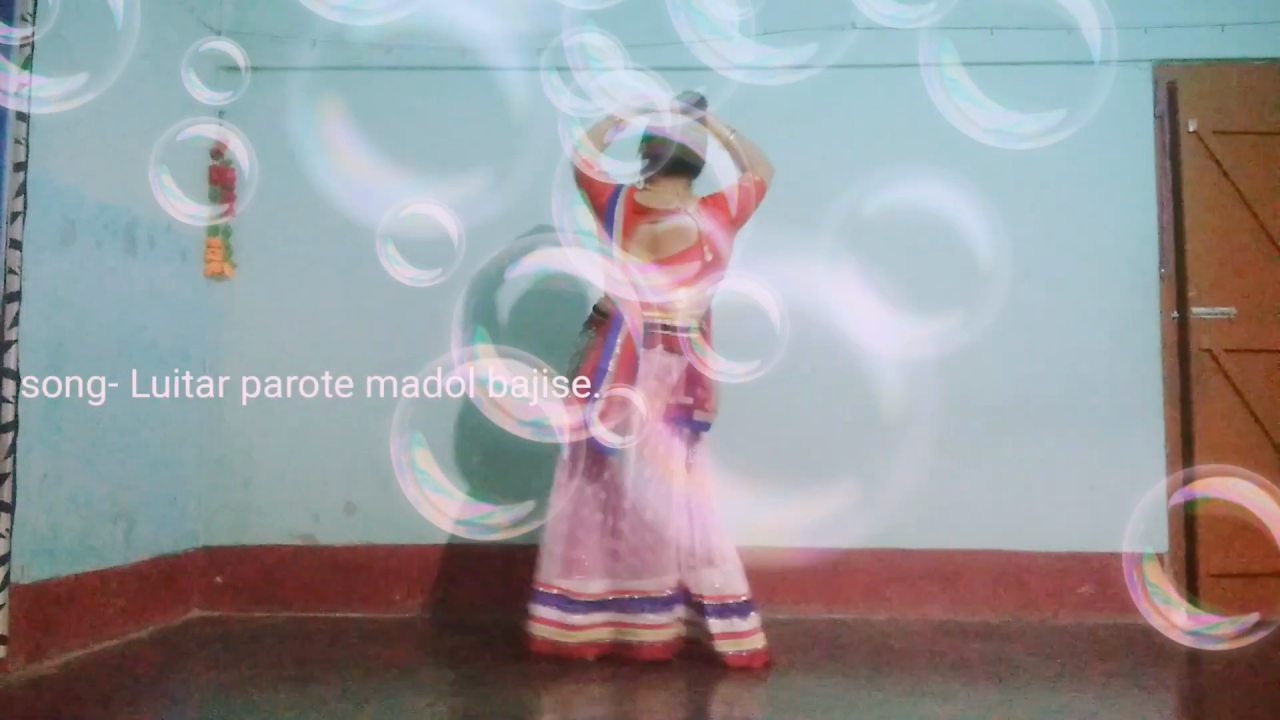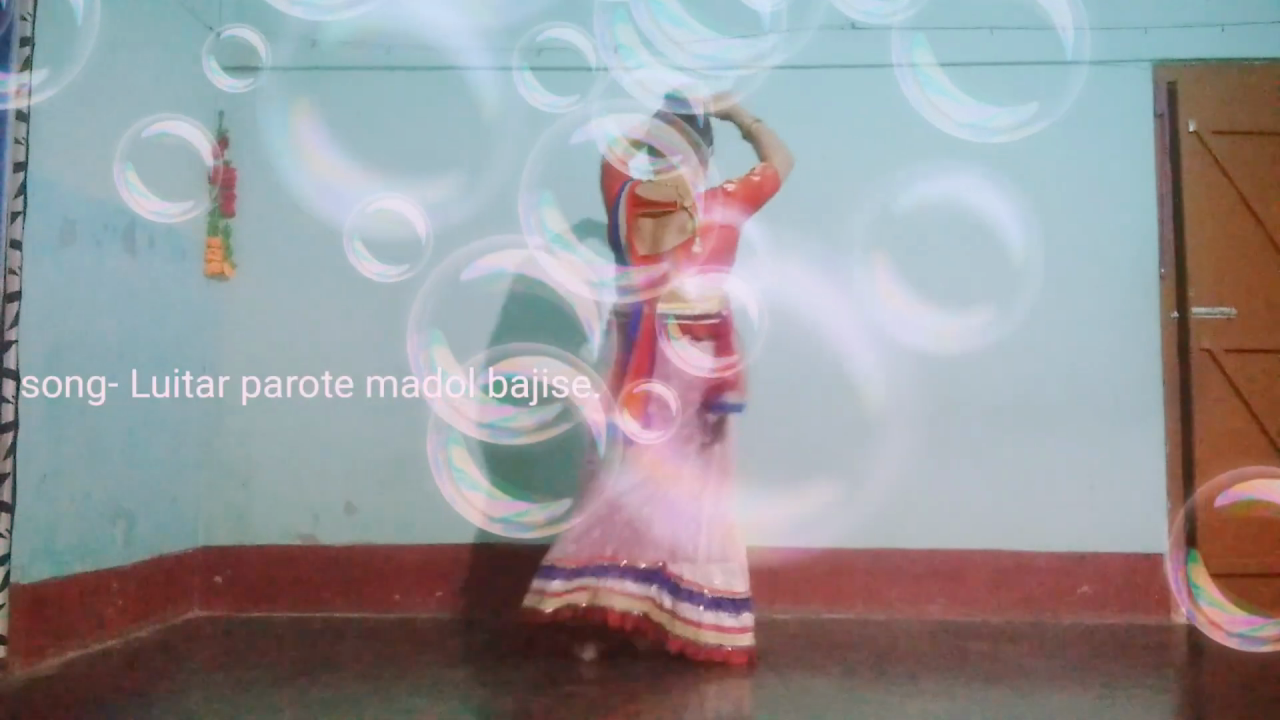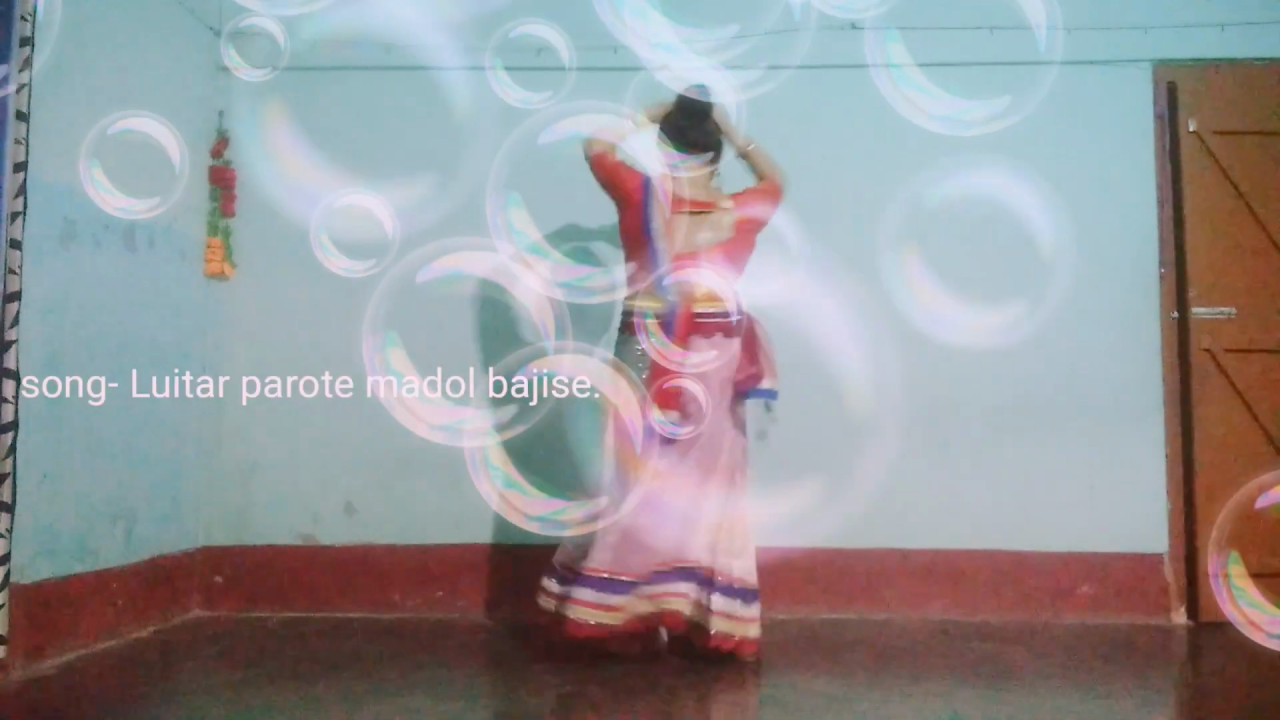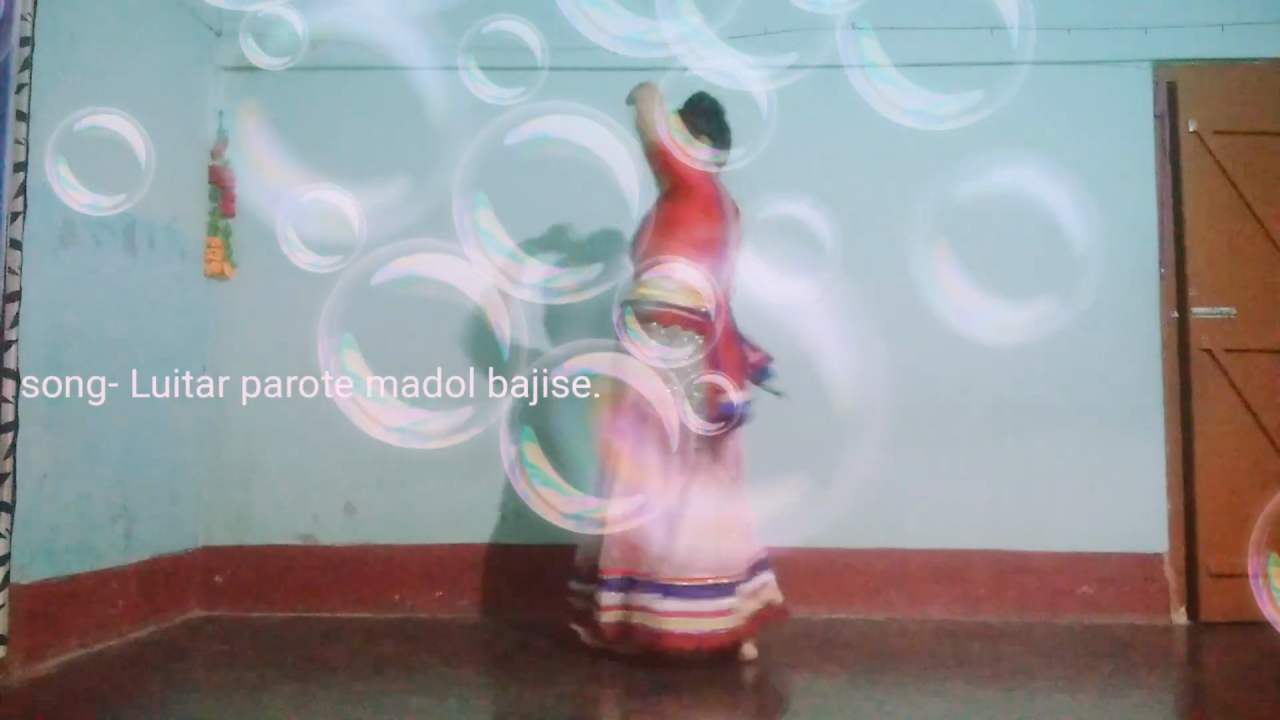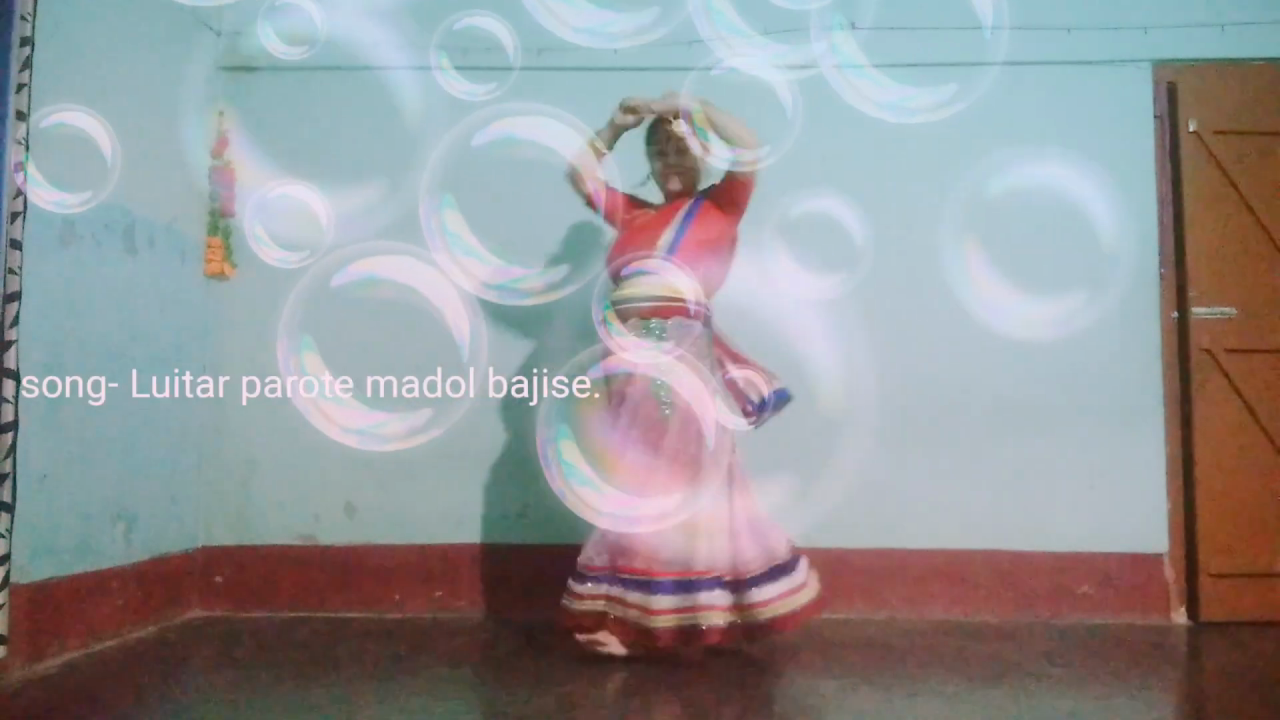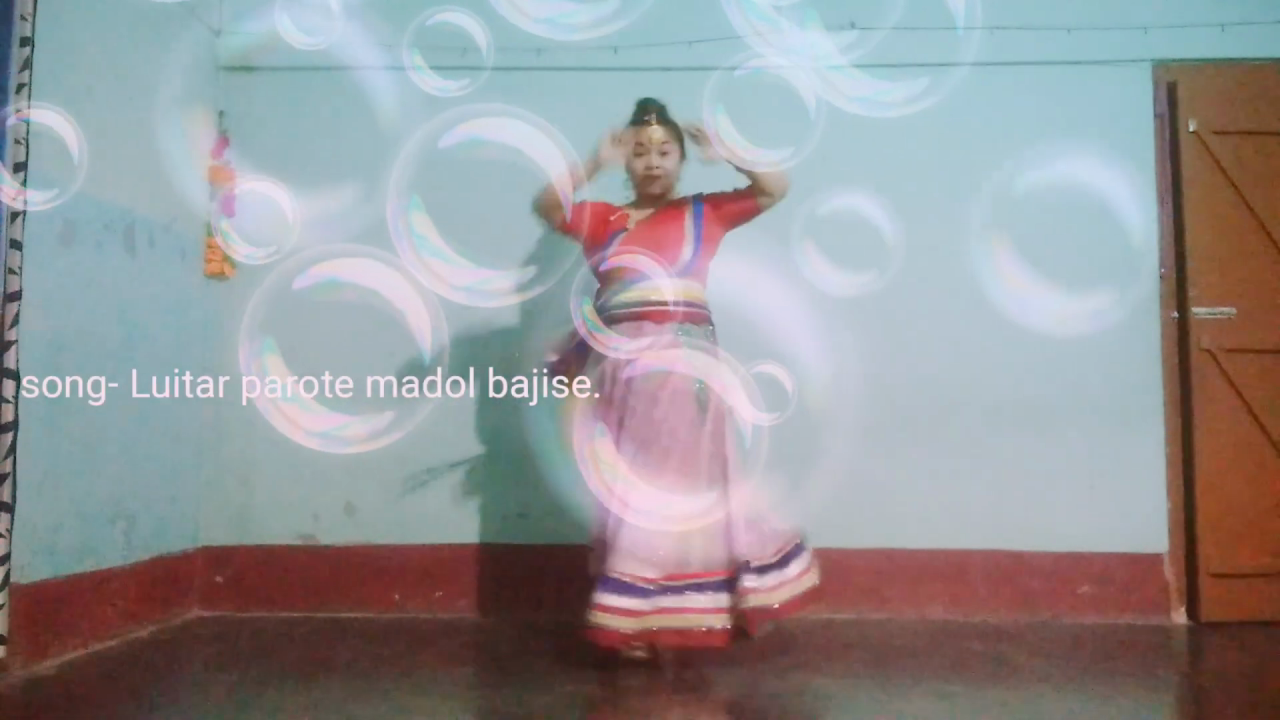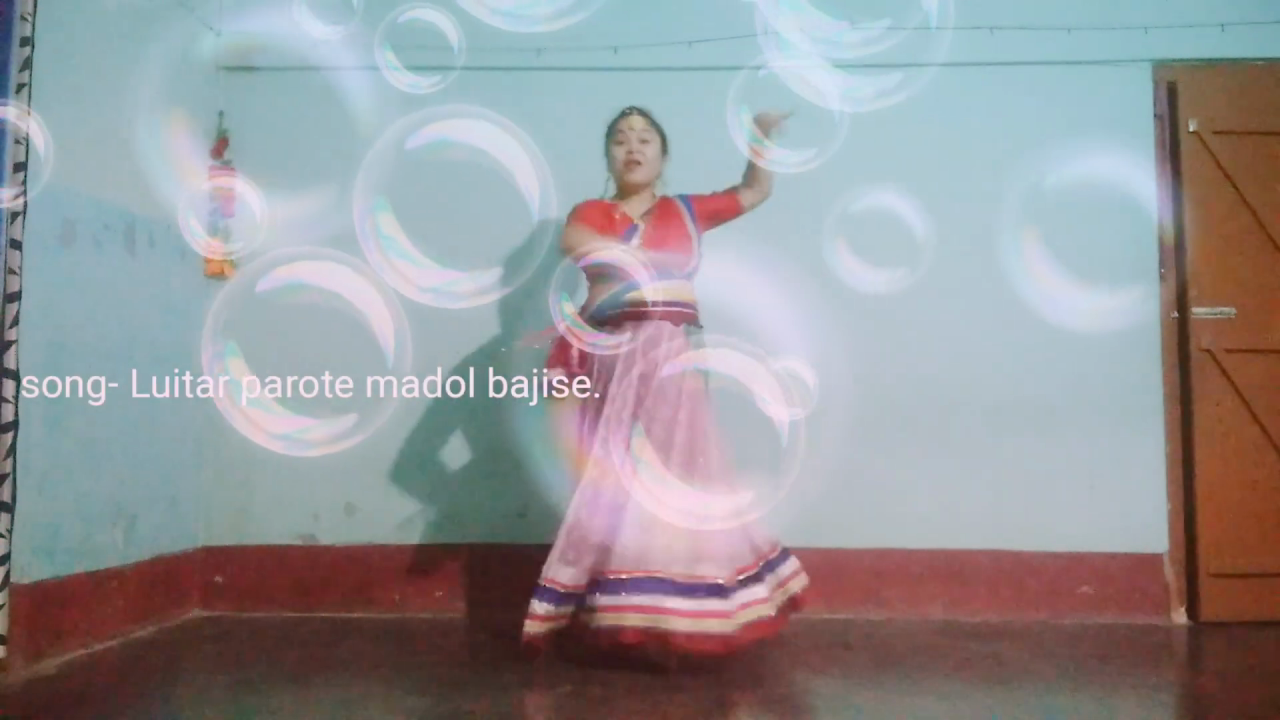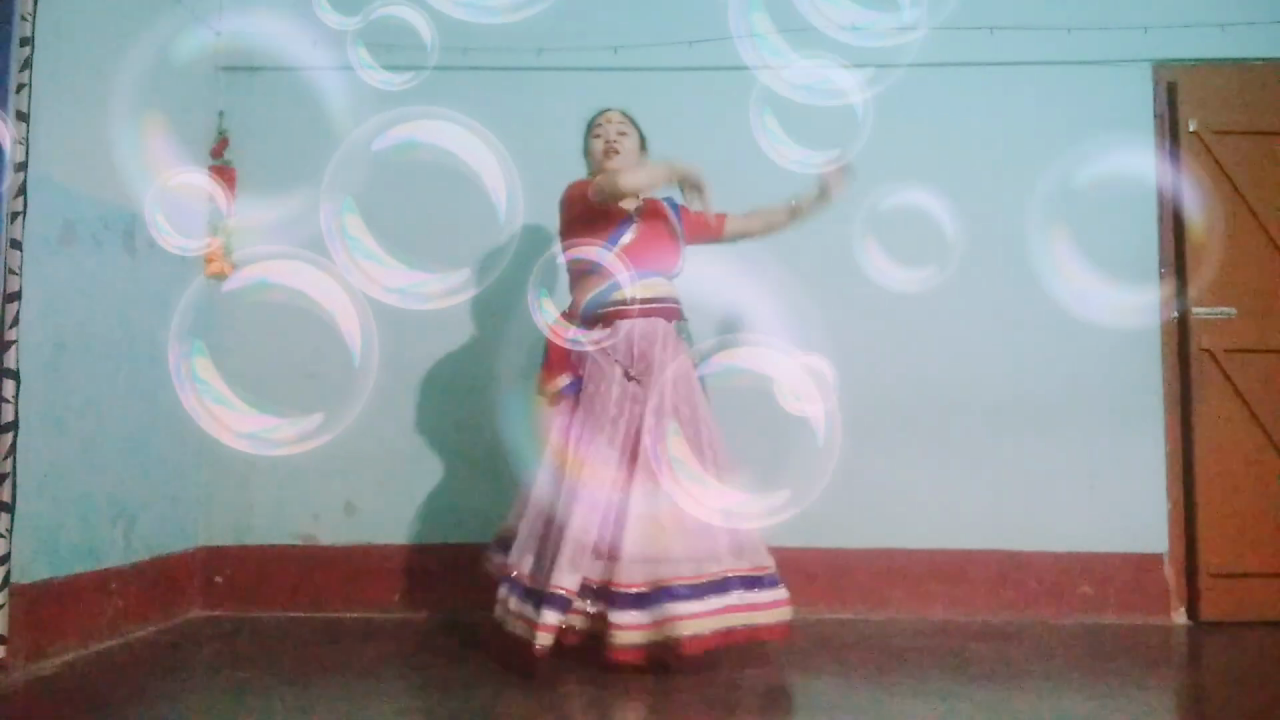
dt=0.2s
person 1, frame 1
left shoulder: (616, 204)
right shoulder: (715, 218)
left elbow: (585, 150)
right elbow: (759, 169)
right wrist: (713, 123)
left hip: (609, 370)
right hip: (672, 377)
left knee: (591, 499)
right knee: (680, 501)
left ankle: (576, 629)
right ankle: (731, 635)
person 1, frame 2
left shoulder: (623, 197)
right shoulder: (722, 209)
right elbow: (781, 160)
left wrist: (662, 119)
right wrist: (738, 114)
left hip: (635, 365)
right hip: (700, 366)
left knee: (621, 488)
right knee: (694, 495)
left ankle: (594, 623)
right ankle: (712, 631)
person 1, frame 3
left shoulder: (643, 197)
right shoulder: (744, 212)
left elbow: (596, 146)
right elbow: (774, 179)
left wrist: (656, 114)
right wrist: (732, 133)
left hip: (650, 361)
right hip: (716, 364)
left knee: (642, 488)
right knee: (712, 491)
left ankle: (621, 618)
right ankle: (722, 627)
person 1, frame 4
left shoulder: (694, 192)
right shoulder: (711, 202)
left elbow: (650, 119)
left wrist: (648, 98)
right wrist: (667, 117)
right hip: (702, 363)
left knee: (647, 489)
right knee: (710, 491)
left ankle: (635, 622)
right ankle: (735, 626)
person 1, frame 5
left shoulder: (720, 205)
right shoulder: (633, 214)
left elbow: (749, 145)
right elbow: (579, 172)
left wrist: (683, 107)
right wrist: (616, 127)
left hip: (677, 355)
left knee: (665, 488)
right knee: (686, 488)
left ankle: (638, 624)
person 1, frame 6
left shoulder: (706, 212)
right shoulder: (603, 220)
left elbow: (776, 187)
right elbow: (546, 207)
left wrist: (721, 150)
right wrist: (593, 165)
right hip: (619, 363)
left knee: (675, 483)
right knee: (637, 488)
left ankle: (653, 623)
person 1, frame 7
left shoulder: (689, 212)
right shoulder: (591, 214)
left elbow: (757, 191)
right elbow: (571, 243)
left wrist: (761, 141)
right wrist: (647, 259)
left hip: (673, 360)
right hip: (612, 362)
left knee: (676, 479)
right knee: (612, 485)
left ankle: (670, 619)
right ankle: (624, 611)
person 1, frame 8
left shoulder: (671, 215)
right shoulder: (578, 199)
left elbow: (744, 225)
right elbow: (620, 184)
left wrist: (811, 201)
right wrist: (679, 171)
left hip: (664, 360)
right hip: (599, 363)
right knee: (590, 485)
left ankle: (677, 621)
right ankle: (582, 613)
